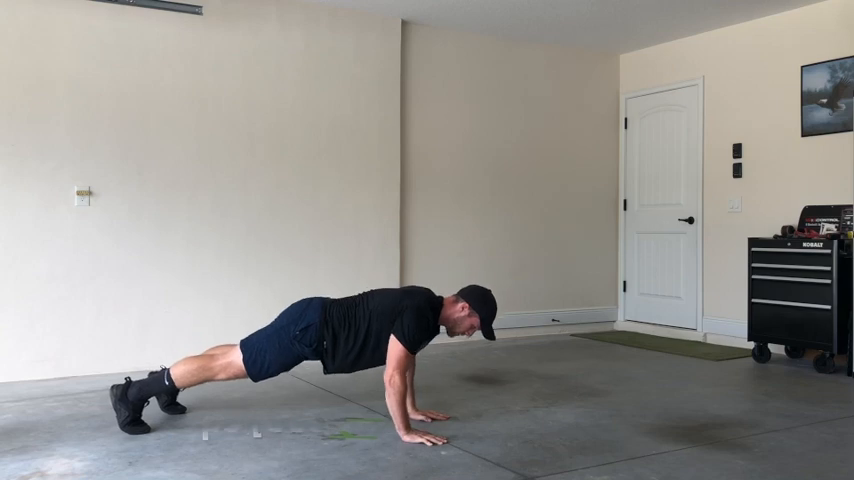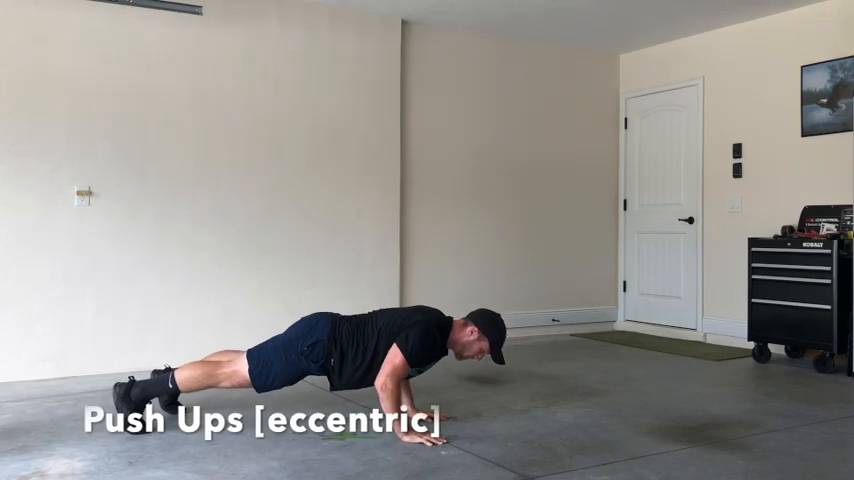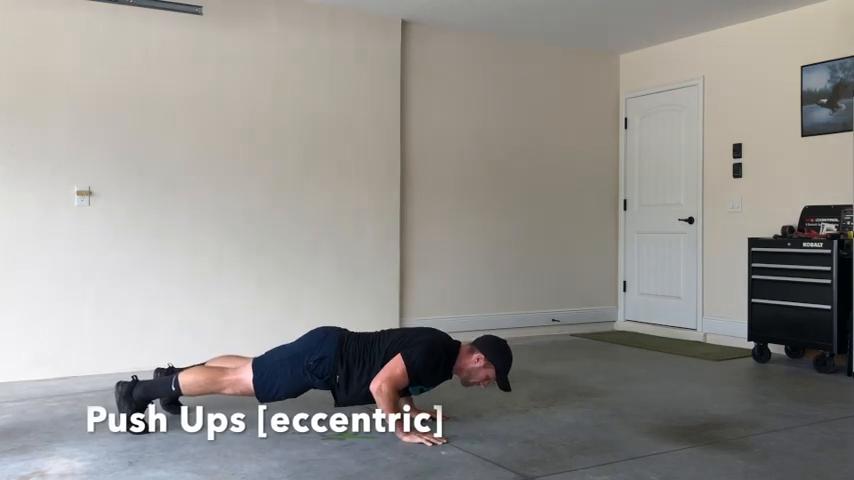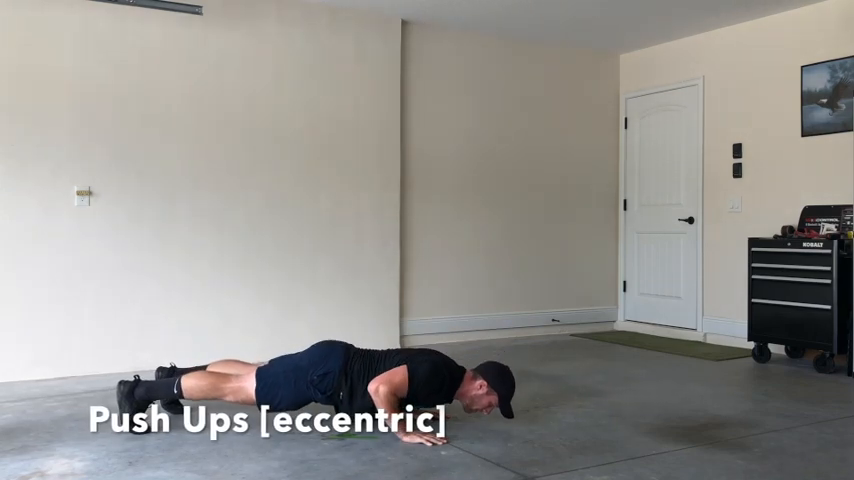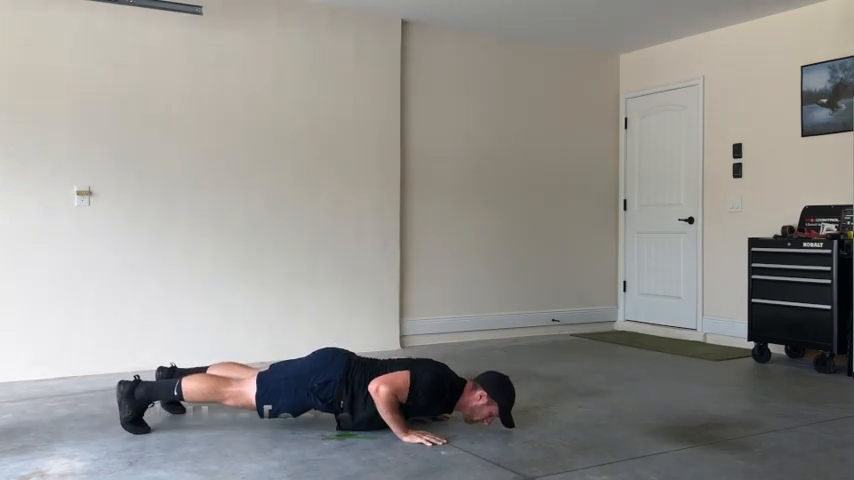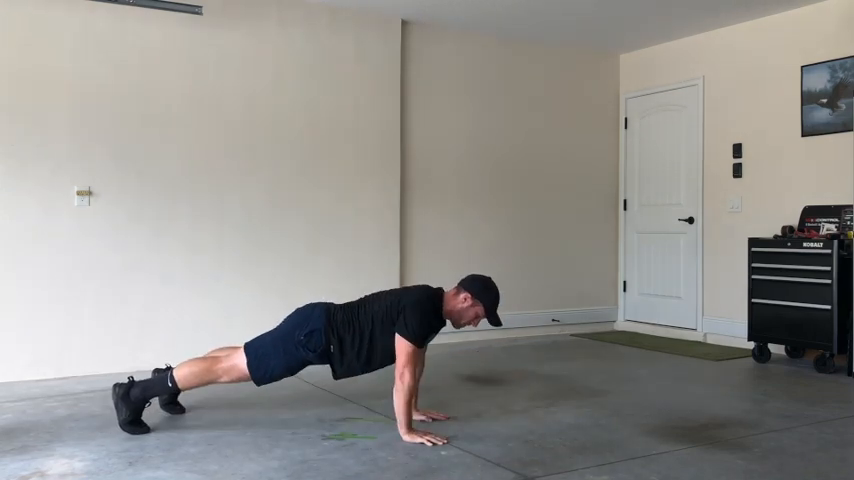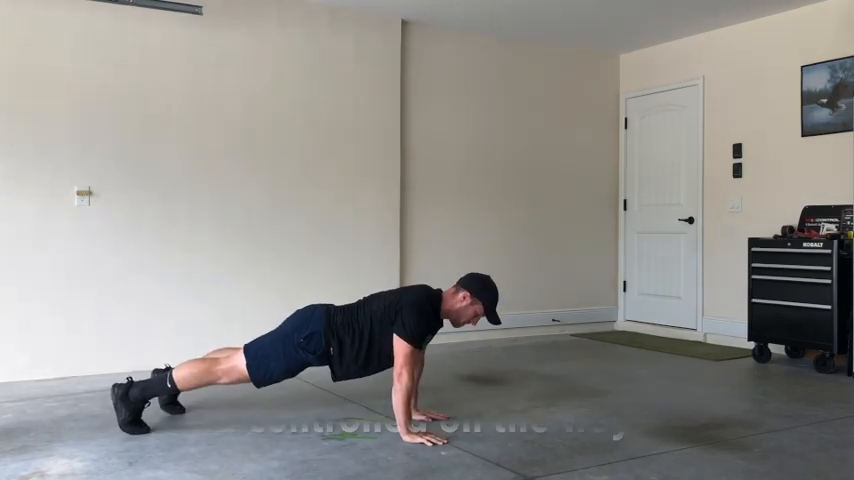
dt=0.7s
person 1, frame 1
left shoulder: (425, 308)
right shoulder: (419, 315)
left elbow: (405, 358)
right elbow: (393, 376)
left wrist: (412, 408)
right wrist: (405, 431)
left hip: (315, 326)
right hip: (310, 329)
left knee: (236, 355)
right knee: (226, 365)
left ankle: (163, 385)
right ankle: (133, 392)
person 1, frame 2
left shoulder: (434, 328)
right shoulder: (427, 334)
left elbow: (398, 362)
right elbow: (384, 380)
left wrist: (412, 409)
right wrist: (403, 430)
left hip: (323, 338)
right hip: (319, 344)
left knee: (242, 362)
right knee: (231, 374)
left ankle: (168, 380)
right ankle: (136, 391)
person 1, frame 3
left shoulder: (440, 350)
right shoulder: (434, 354)
right elbow: (380, 386)
left wrist: (412, 408)
right wrist: (404, 431)
left hip: (329, 353)
right hip: (324, 358)
left knee: (246, 367)
right knee: (233, 381)
left ankle: (172, 375)
right ankle: (138, 391)
person 1, frame 4
left shoulder: (443, 373)
right shoulder: (437, 376)
right elbow: (379, 387)
left wrist: (414, 409)
right wrist: (404, 431)
left hip: (333, 363)
right hip: (327, 372)
left knee: (249, 373)
right knee: (235, 389)
left ankle: (174, 375)
right ankle: (140, 391)
person 1, frame 5
left shoulder: (443, 385)
right shoulder: (437, 387)
right elbow: (380, 388)
left wrist: (419, 411)
right wrist: (405, 432)
left hip: (335, 369)
right hip: (328, 380)
left knee: (251, 376)
right knee: (235, 393)
left ankle: (175, 374)
right ankle: (139, 391)
person 1, frame 6
left shoulder: (431, 307)
right shoulder: (422, 309)
left elbow: (412, 360)
right elbow: (404, 370)
left wrist: (415, 408)
right wrist: (406, 430)
left hip: (320, 329)
right hip: (316, 333)
left knee: (238, 359)
right knee: (231, 368)
left ankle: (165, 381)
right ankle: (136, 392)
person 1, frame 7
left shoulder: (430, 307)
right shoulder: (420, 308)
left elbow: (415, 359)
right elbow: (402, 371)
left wrist: (414, 408)
right wrist: (405, 429)
left hip: (321, 333)
right hip: (315, 335)
left knee: (239, 358)
right knee: (230, 369)
left ankle: (166, 381)
right ankle: (134, 392)
